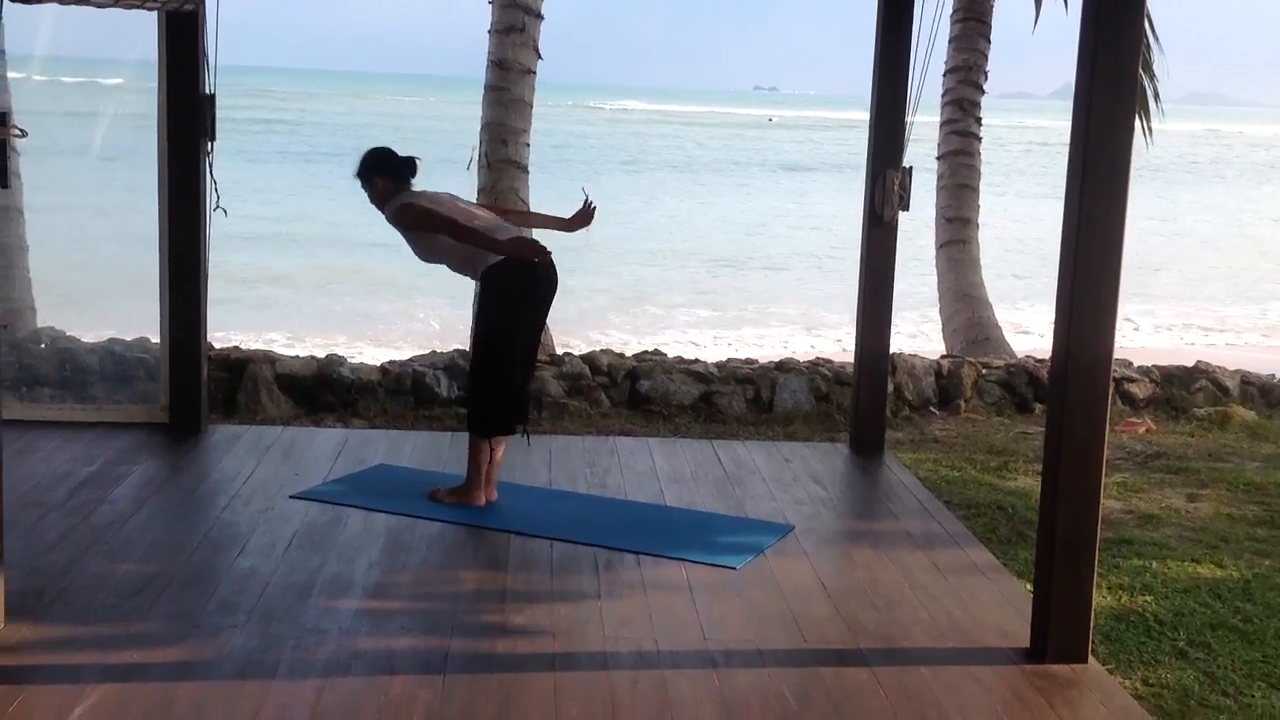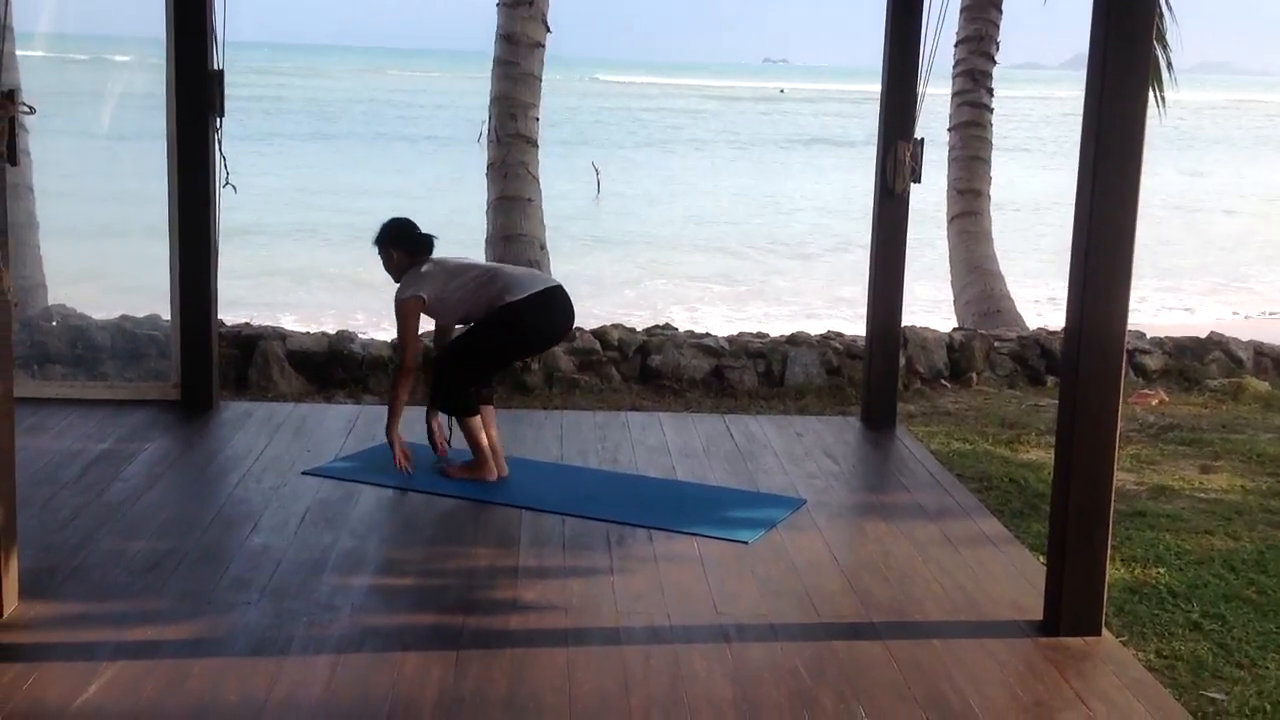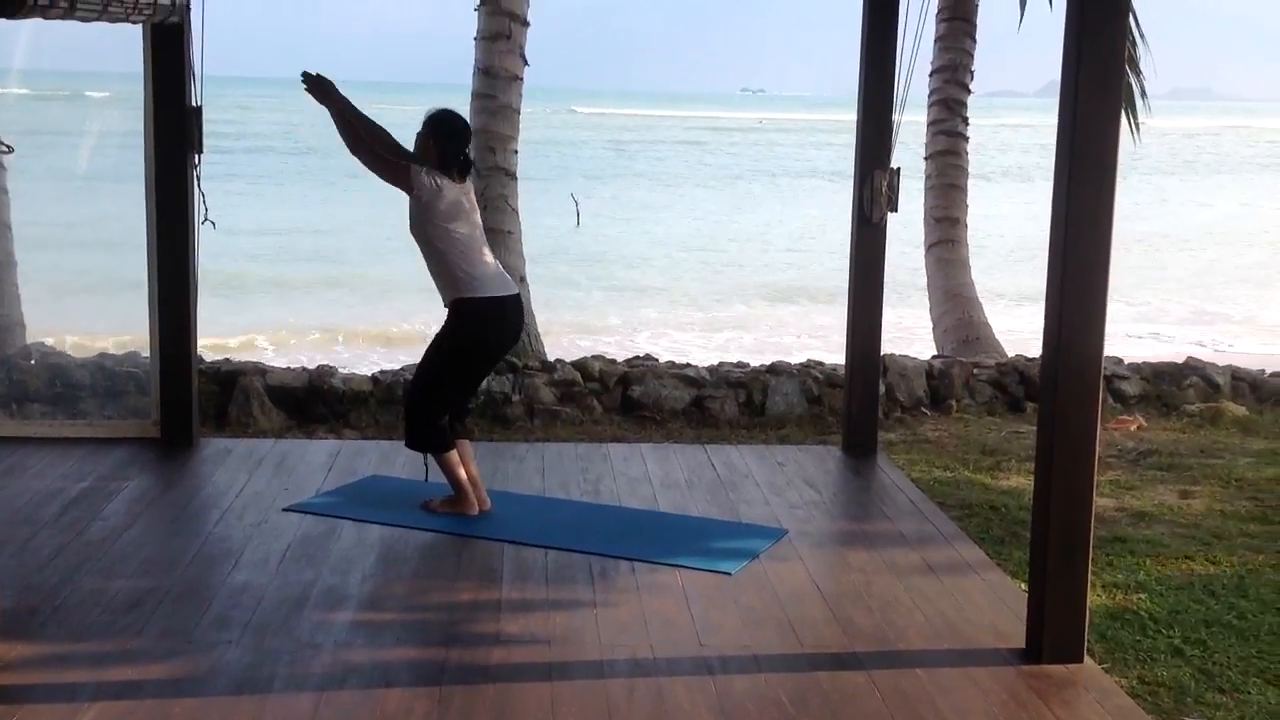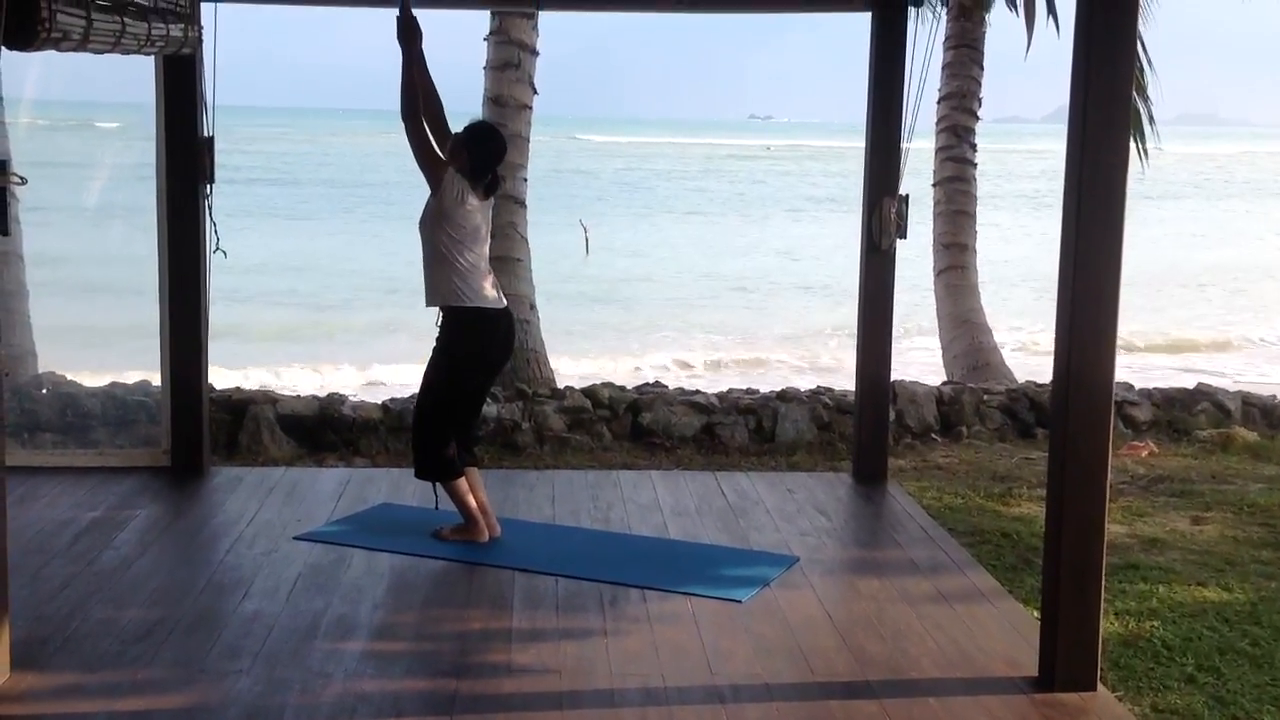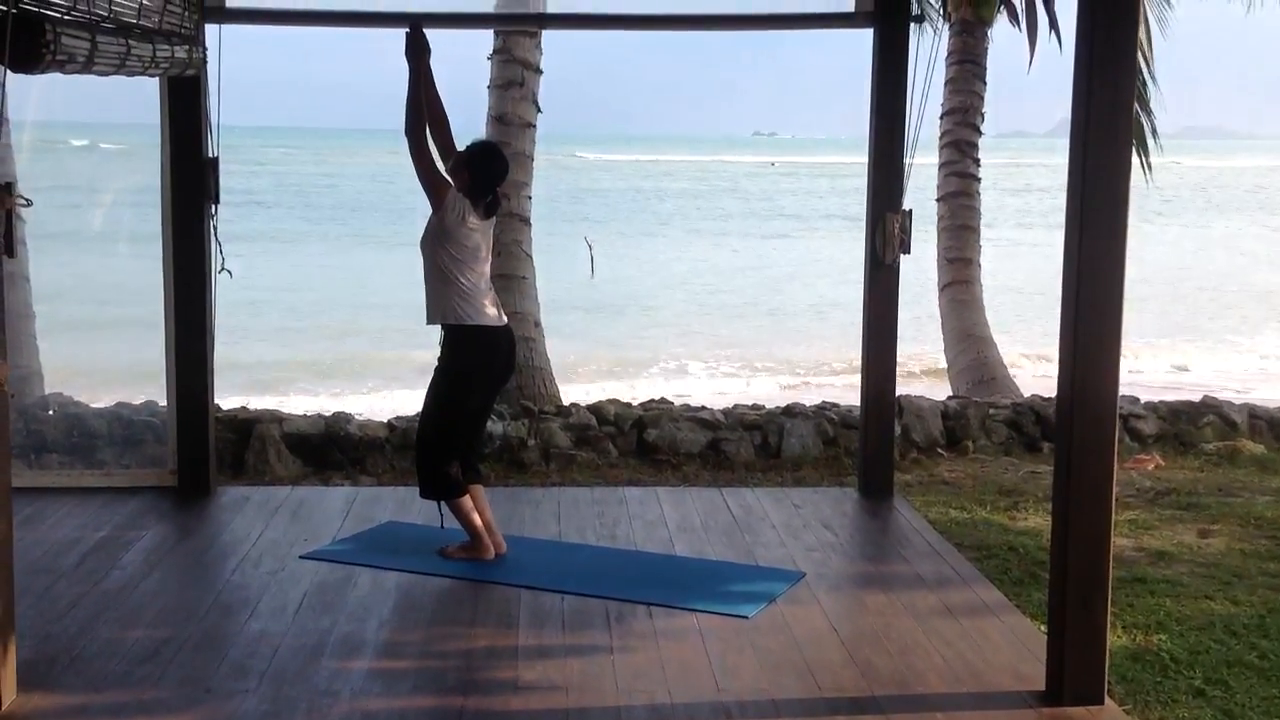
dt=1s
person 1, frame 1
left shoulder: (399, 209)
right shoulder: (433, 198)
left elbow: (452, 229)
right elbow: (502, 213)
left wrist: (502, 248)
right wrist: (564, 224)
left hip: (509, 273)
right hip: (538, 267)
left knee: (488, 383)
right knee: (507, 378)
left ankle: (472, 489)
right ankle: (487, 484)
person 1, frame 2
left shoulder: (409, 290)
right shoulder: (440, 271)
left elbow: (408, 366)
right elbow: (444, 345)
left wrist: (392, 431)
right wrist: (433, 416)
left hip: (530, 310)
right hip: (556, 304)
left knee: (448, 373)
right knee: (470, 365)
left ankle: (483, 465)
right ankle: (495, 459)
person 1, frame 3
left shoulder: (427, 185)
right shoulder: (459, 181)
left elbow: (364, 148)
right elbow: (390, 146)
left wrist: (332, 103)
right wrist: (339, 102)
left hip: (479, 312)
right hip: (507, 308)
left knee: (424, 401)
right knee: (448, 399)
left ankle: (464, 499)
right ankle: (475, 492)
person 1, frame 4
left shoulder: (450, 190)
right shoulder: (478, 191)
left elbow: (414, 122)
right elbow: (435, 121)
left wrist: (410, 52)
right wrist: (416, 54)
left hip: (469, 328)
right hip: (495, 325)
left knee: (431, 429)
right knee: (455, 426)
left ankle: (474, 524)
right ankle: (484, 519)
person 1, frame 5
left shoulder: (451, 208)
right shoulder: (481, 209)
left elbow: (417, 140)
right elbow: (441, 135)
left wrist: (417, 68)
right wrist: (424, 70)
left hip: (470, 346)
right hip: (495, 342)
left knee: (435, 448)
right knee: (458, 445)
left ankle: (480, 540)
right ankle: (490, 536)
